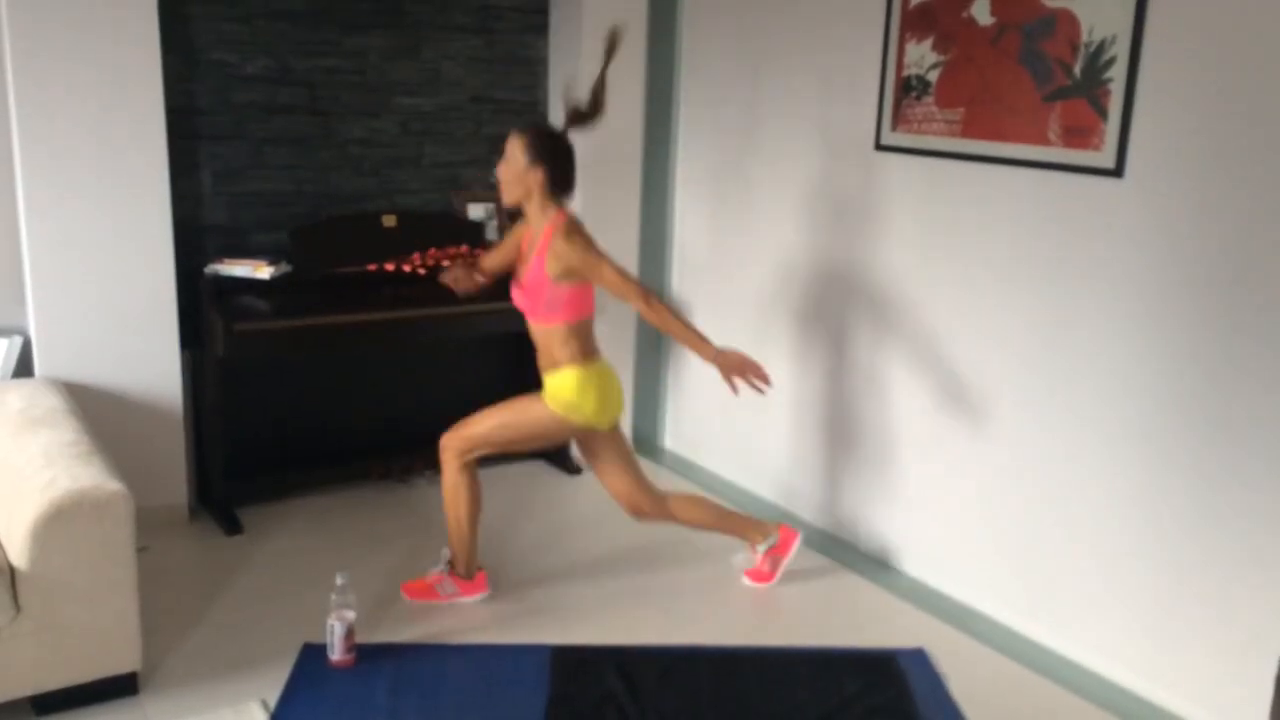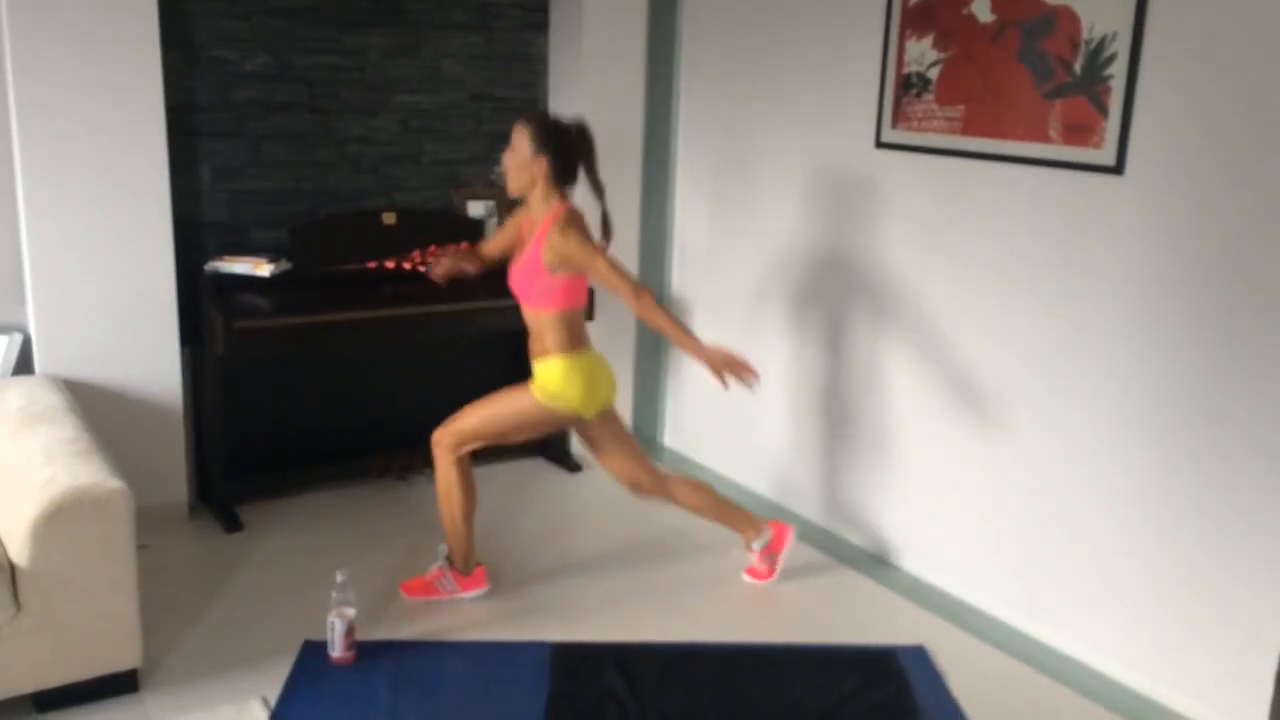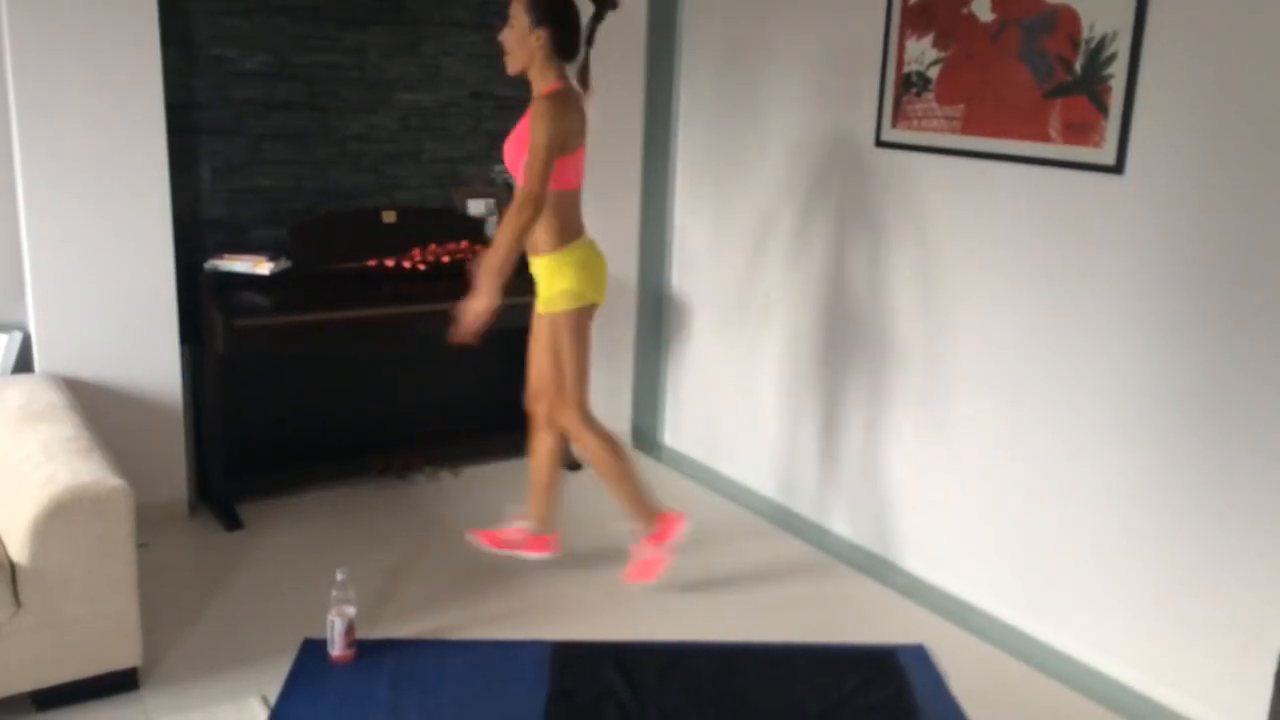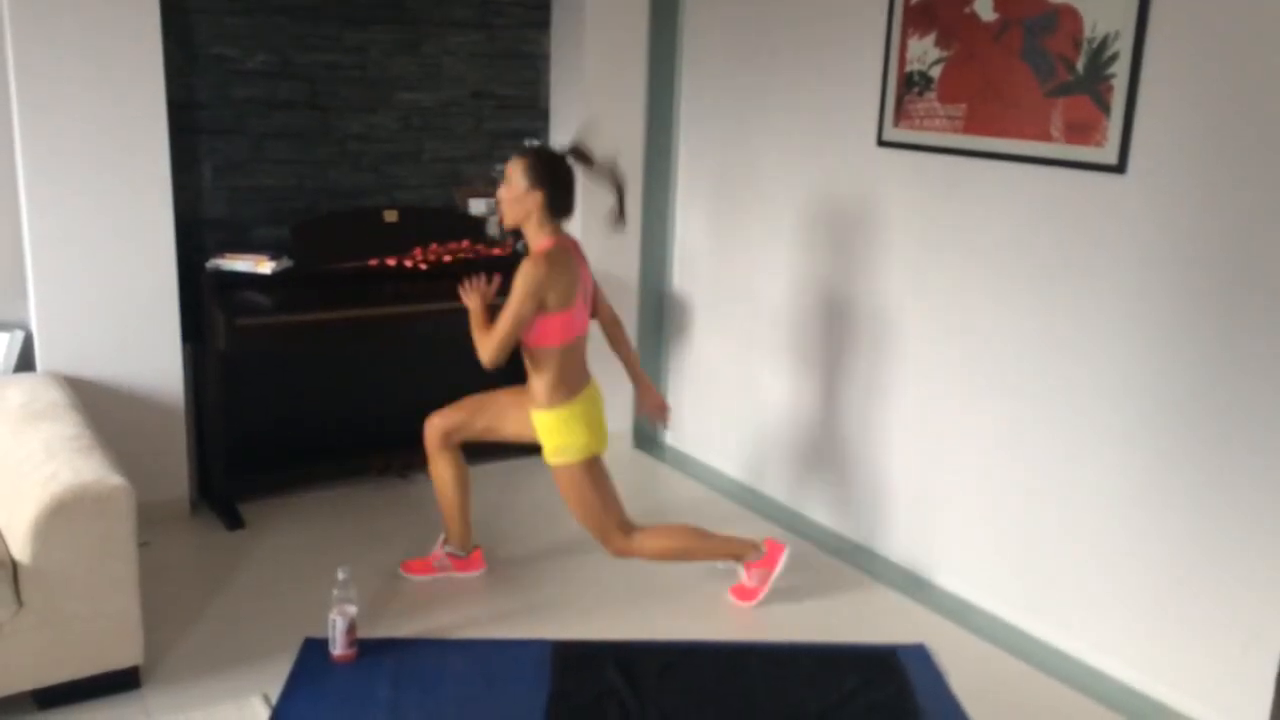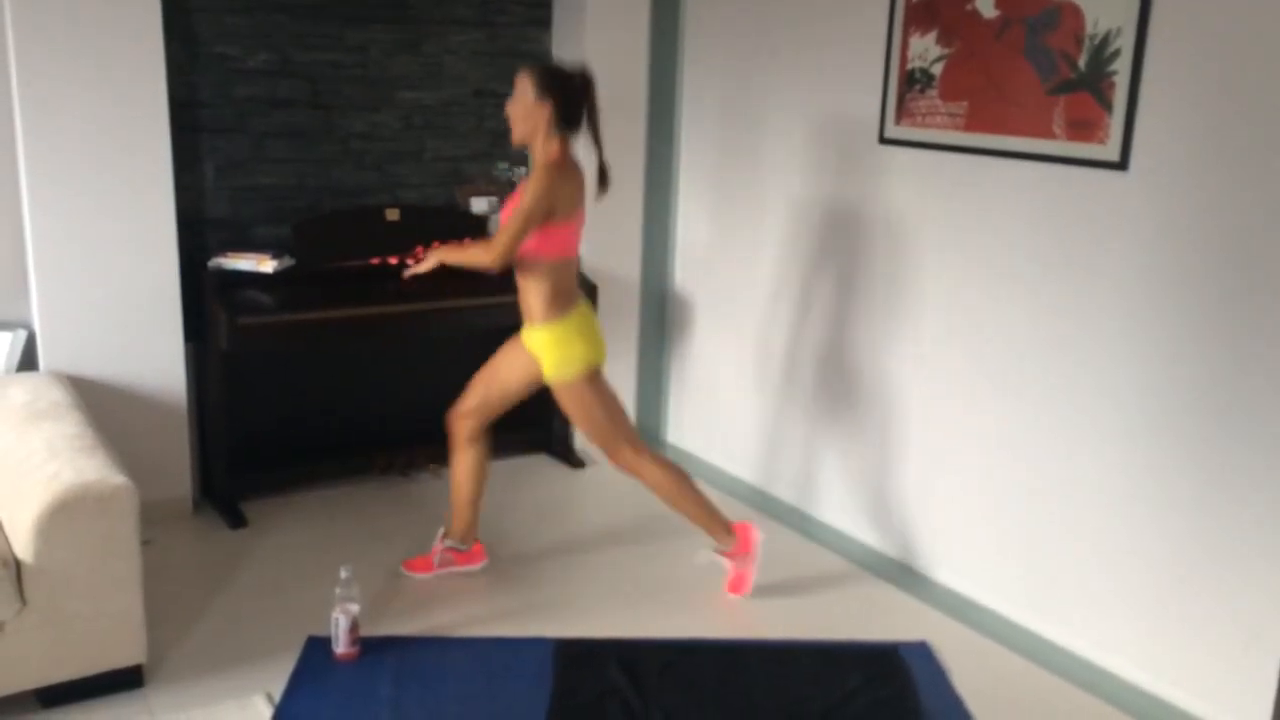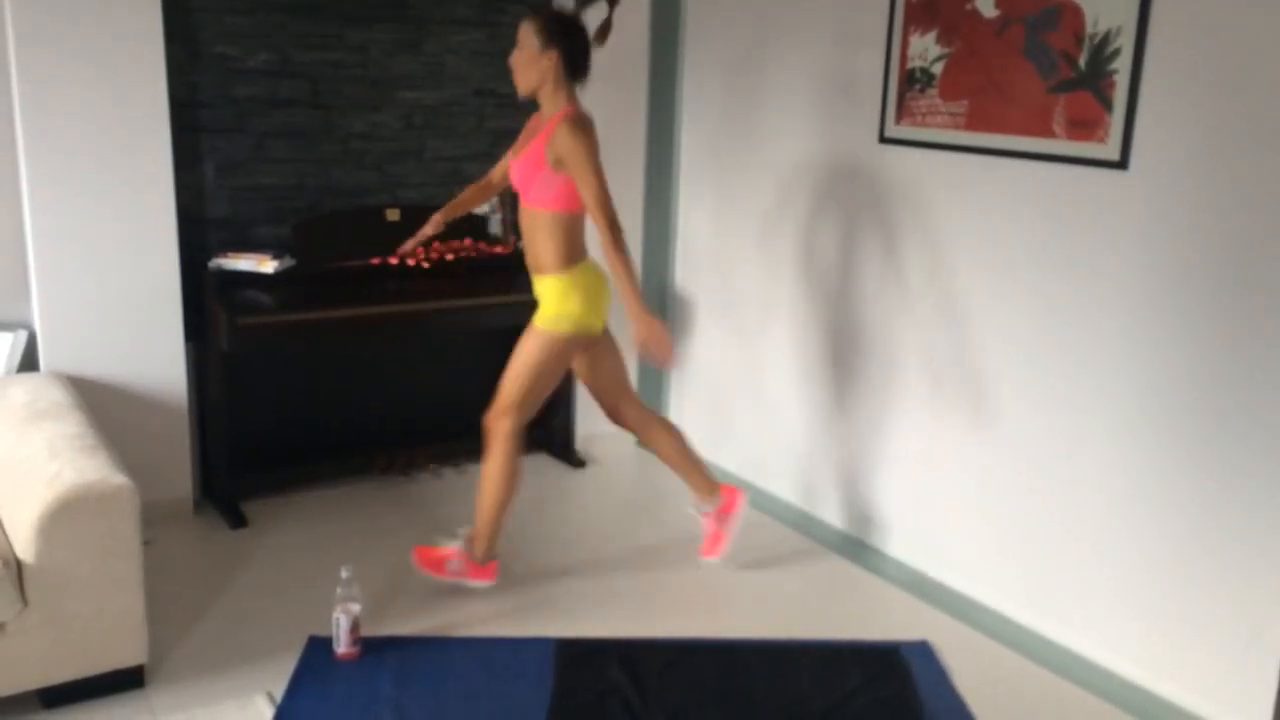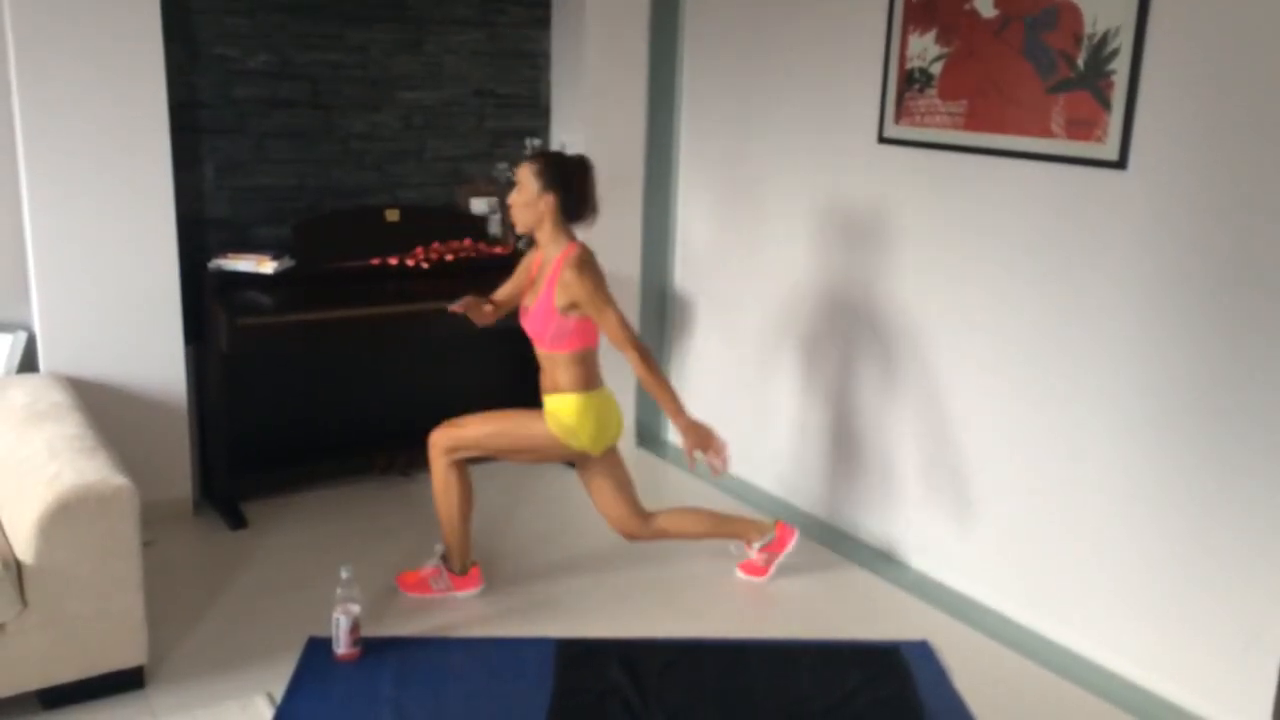
dt=0.3s
person 1, frame 1
left shoulder: (563, 238)
right shoulder: (527, 225)
left elbow: (640, 297)
right elbow: (483, 271)
left wrist: (713, 353)
right wrist: (464, 272)
left hip: (577, 391)
right hip: (578, 388)
left knee: (456, 449)
right knee: (644, 505)
left ankle: (463, 574)
right ankle: (769, 540)
person 1, frame 2
left shoulder: (563, 230)
right shoulder: (530, 215)
left elbow: (633, 293)
right elbow: (483, 254)
left wrist: (701, 350)
right wrist: (458, 260)
left hip: (565, 380)
right hip: (573, 377)
left knee: (448, 441)
right knee: (646, 479)
left ankle: (461, 570)
right ankle: (762, 532)
person 1, frame 3
left shoulder: (550, 105)
right shoulder: (557, 99)
left elbow: (528, 200)
left wrist: (488, 286)
right wrist: (490, 265)
left hip: (566, 275)
right hip: (560, 269)
left knee: (570, 415)
right knee: (541, 405)
left ankle: (653, 525)
right ankle: (537, 528)
person 1, frame 4
left shoulder: (539, 268)
right shoulder: (564, 251)
left elbow: (491, 353)
right elbow: (609, 319)
left wrist: (475, 305)
right wrist: (641, 381)
left hip: (564, 420)
right hip: (550, 404)
left knee: (619, 540)
right knee: (437, 429)
left ankle: (756, 555)
right ankle: (460, 551)
person 1, frame 5
left shoulder: (552, 174)
right shoulder: (555, 170)
left elbow: (495, 254)
left wrist: (439, 255)
left hip: (562, 340)
right hip: (546, 335)
left knee: (628, 457)
right knee: (464, 419)
left ankle: (732, 540)
right ankle: (459, 542)
person 1, frame 6
left shoulder: (569, 129)
right shoulder: (542, 124)
left elbow: (607, 222)
right elbow: (494, 181)
left wrist: (638, 309)
right wrist: (441, 216)
left hip: (570, 297)
right hip: (563, 295)
left knee: (502, 420)
right knee: (626, 413)
left ankle: (476, 557)
right ankle: (716, 500)
person 1, frame 7
left shoulder: (575, 270)
right shoulder: (539, 258)
left elbow: (633, 349)
right elbow: (497, 305)
left wrist: (684, 422)
right wrist: (481, 310)
left hip: (576, 418)
right hip: (580, 412)
left knee: (443, 443)
right knee: (634, 525)
left ankle: (457, 569)
right ankle: (765, 535)
